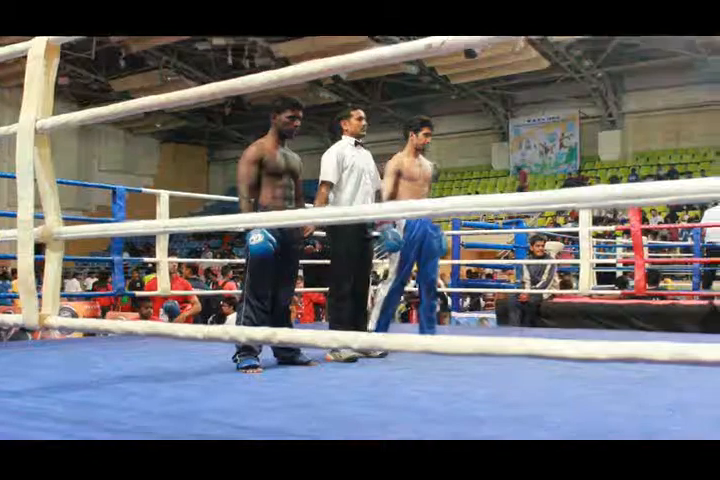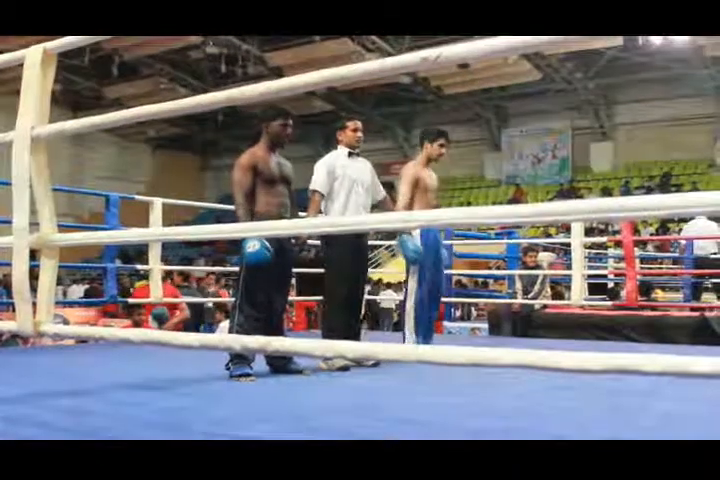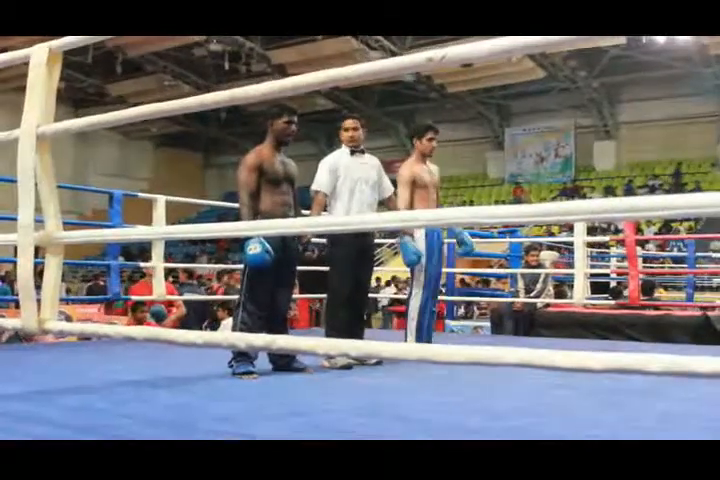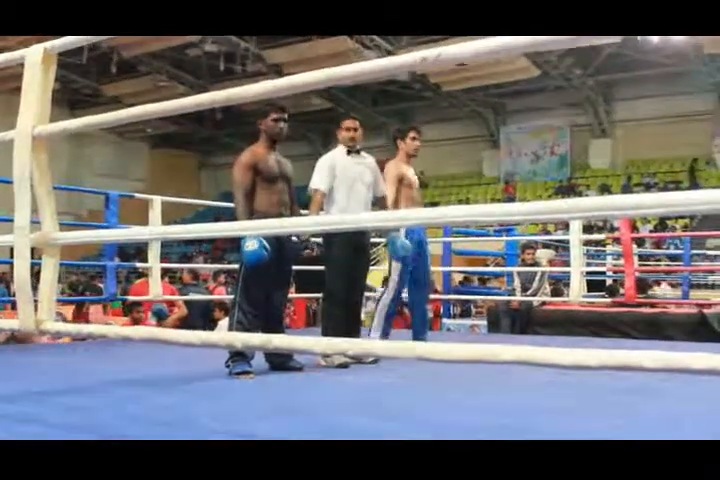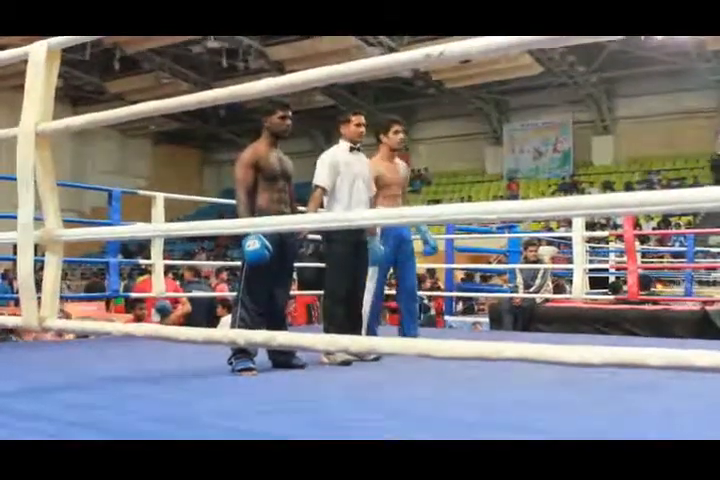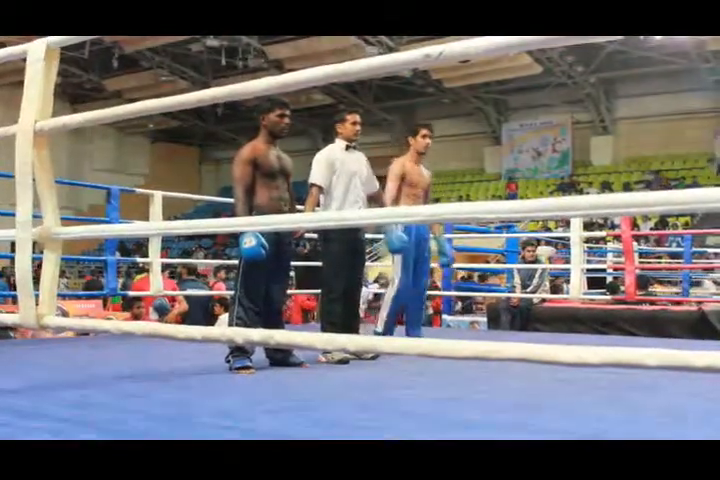
dt=0.7s
person 1, frame 1
left shoulder: (294, 158)
right shoulder: (256, 151)
right elbow: (244, 190)
left wrist: (305, 228)
right wrist: (252, 225)
left hip: (290, 227)
right hip: (266, 225)
left knee: (284, 294)
right knee: (257, 293)
left ankle: (286, 350)
right ankle: (246, 353)
person 1, frame 2
left shoulder: (286, 165)
right shoulder: (249, 159)
right elbow: (241, 199)
right wrist: (249, 233)
left hip: (284, 235)
right hip: (261, 233)
left knee: (278, 301)
right knee: (250, 300)
left ankle: (279, 358)
right ankle: (239, 361)
person 1, frame 3
left shoulder: (290, 164)
right shoulder: (255, 158)
right elbow: (246, 198)
right wrist: (250, 234)
left hip: (288, 234)
right hip: (265, 233)
left knee: (282, 300)
right knee: (254, 298)
left ankle: (282, 356)
right ankle: (241, 358)
person 1, frame 4
left shoulder: (286, 163)
right shoulder: (249, 157)
right elbow: (241, 196)
right wrist: (247, 231)
left hip: (285, 233)
left knee: (277, 298)
right knee: (249, 297)
left ankle: (279, 355)
right ankle: (238, 358)
person 1, frame 5
left shoulder: (286, 160)
right shoulder: (251, 155)
right elbow: (243, 195)
left wrist: (298, 230)
right wrist: (249, 230)
left hip: (285, 230)
right hip: (262, 229)
left knee: (280, 296)
right knee: (252, 295)
left ankle: (281, 351)
right ankle: (241, 355)
person 1, frame 6
left shoulder: (285, 158)
right shoulder: (249, 152)
right elbow: (240, 192)
right wrist: (245, 227)
left hip: (283, 229)
left knee: (276, 295)
right knee: (249, 293)
left ankle: (278, 350)
right ankle: (238, 353)
person 2, frame 1
left shoulder: (366, 154)
right shoulder: (337, 151)
left elbow: (377, 189)
right elbow: (325, 187)
left hip: (364, 224)
right hip: (344, 224)
left knee: (361, 284)
right knee: (342, 284)
right ankle: (337, 344)
person 2, frame 2
left shoulder: (366, 166)
right shoulder: (329, 161)
left elbow: (381, 198)
right elbow: (317, 196)
left hip: (360, 234)
right hip: (338, 234)
left knee: (356, 293)
right knee: (336, 292)
person 2, frame 3
left shoulder: (374, 163)
right shoulder: (333, 161)
left elbow: (388, 196)
right elbow: (321, 196)
left hip: (366, 233)
right hip: (342, 232)
left knee: (360, 292)
right knee: (339, 291)
person 2, frame 4
left shoulder: (370, 162)
right shoulder: (330, 160)
left elbow: (380, 196)
right elbow: (318, 194)
left hip: (361, 232)
right hip: (338, 232)
left knee: (356, 290)
right knee: (335, 290)
person 2, frame 5
left shoulder: (364, 160)
right shoulder: (332, 156)
right elbow: (319, 191)
left wrist: (373, 232)
left hip: (360, 231)
right hip: (339, 229)
left knee: (357, 288)
right knee: (336, 288)
person 2, frame 6
left shoulder: (361, 159)
right shoulder: (327, 155)
left elbow: (373, 191)
right elbow: (315, 189)
left hip: (357, 229)
right hip: (335, 228)
left knee: (353, 287)
right knee: (334, 287)
person 3, frame 1
left shoulder: (429, 165)
right shoulder: (397, 162)
right elbow: (386, 196)
left wrist: (439, 231)
right wrist: (386, 226)
left hip: (428, 223)
right hip: (408, 223)
left knee: (429, 281)
right knee: (396, 279)
left ankle: (428, 333)
right ankle: (376, 330)
person 3, frame 2
left shoulder: (433, 176)
right shoulder: (412, 170)
right elbow: (402, 205)
left wrist: (440, 247)
right wrist: (405, 236)
left hip: (433, 233)
right hip: (418, 232)
left knee: (435, 291)
right knee: (416, 289)
left ankle: (423, 341)
right ankle: (411, 343)
person 3, frame 3
left shoulder: (433, 169)
right shoulder: (408, 169)
right elbow: (402, 206)
left wrist: (456, 230)
right wrist: (406, 239)
left hip: (436, 230)
right hip: (421, 231)
left knee: (432, 289)
right knee: (421, 287)
left ankle: (425, 341)
right ankle: (413, 342)
person 3, frame 4
left shoulder: (412, 171)
right shoulder: (393, 167)
right elbow: (389, 203)
right wrist: (394, 234)
left hip: (418, 230)
right hip: (403, 229)
left knee: (422, 285)
right knee: (396, 285)
left ankle: (420, 337)
right ankle: (377, 336)
person 3, frame 5
left shoulder: (404, 168)
right shoulder: (374, 167)
left wrist: (422, 229)
left hip: (403, 228)
right hip: (383, 229)
left knee: (408, 284)
right knee: (375, 285)
left ankle: (410, 335)
right ankle: (367, 336)
person 3, frame 6
left shoulder: (427, 174)
right shoulder: (399, 165)
right elbow: (388, 198)
left wrist: (440, 239)
right wrist: (390, 227)
left hip: (422, 228)
right hip: (404, 225)
left knee: (420, 284)
right knee: (401, 282)
left ankle: (412, 334)
right ankle: (383, 332)
